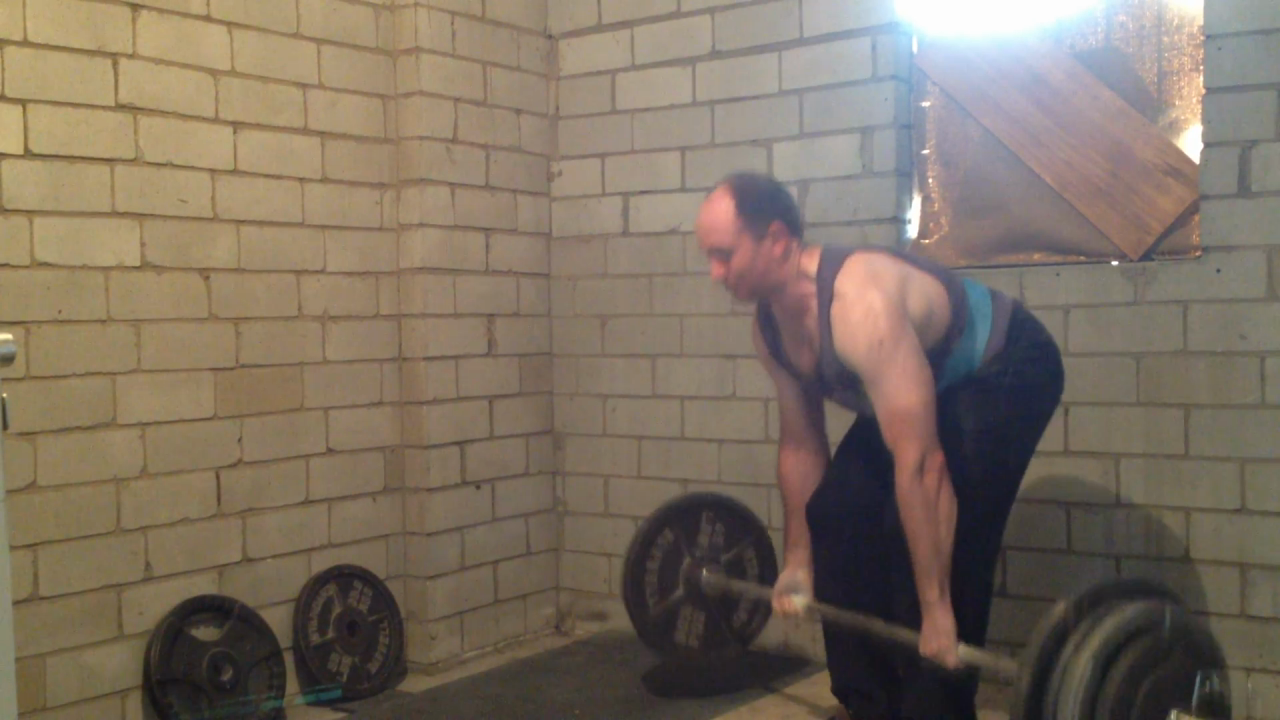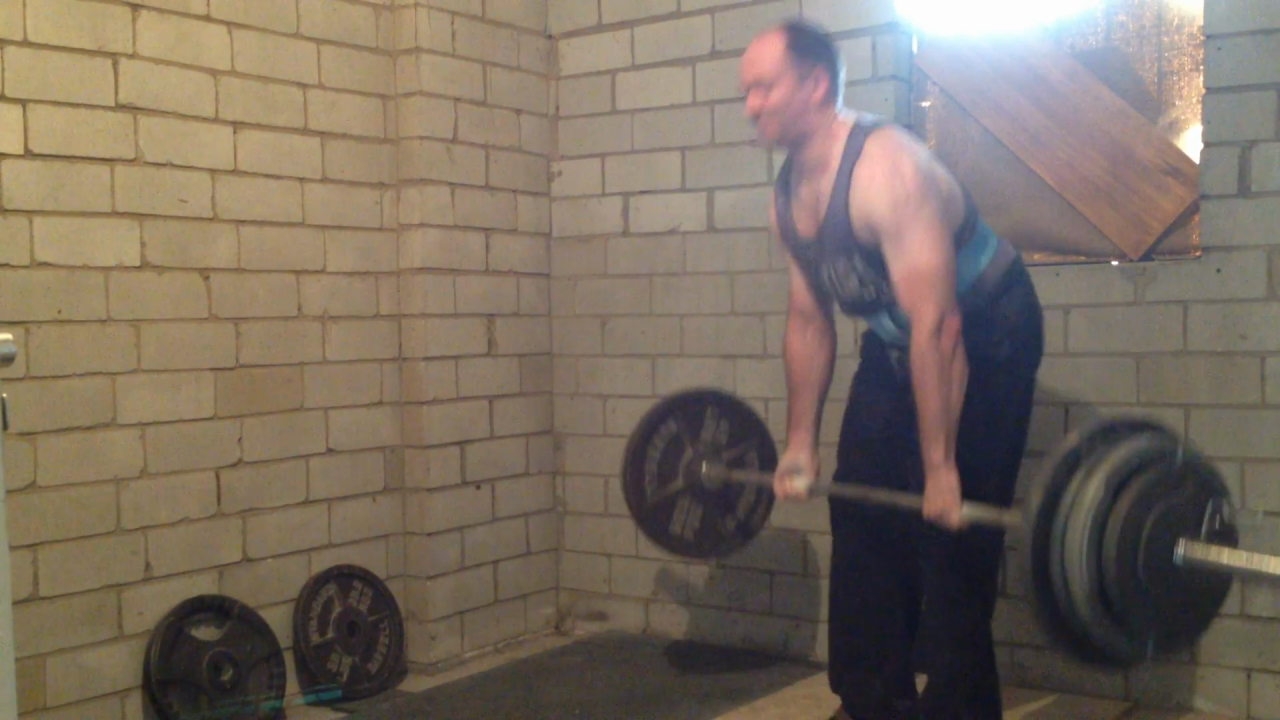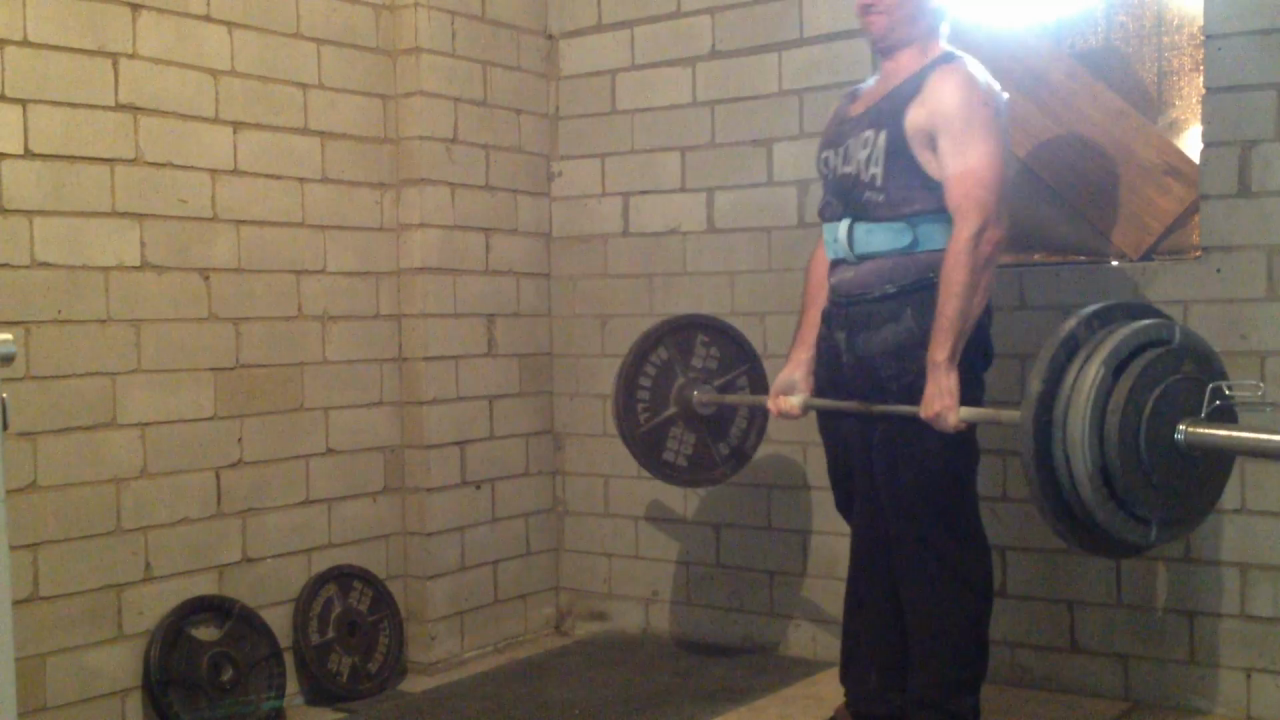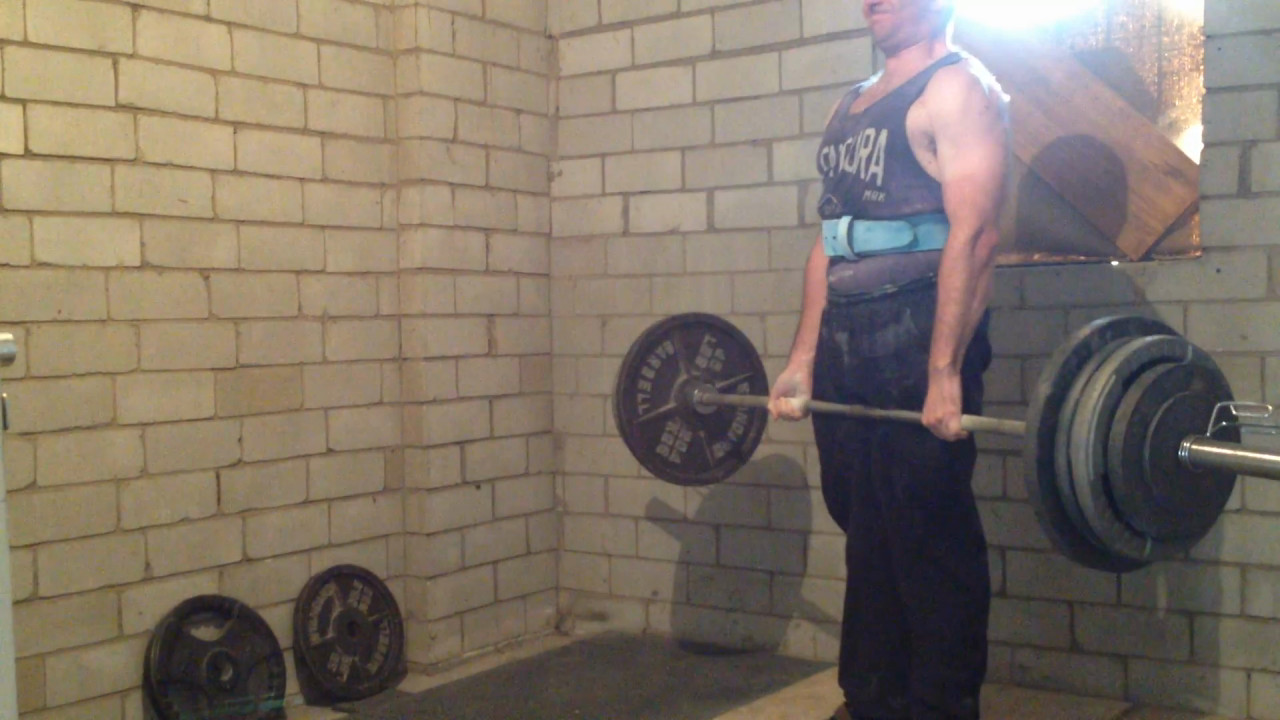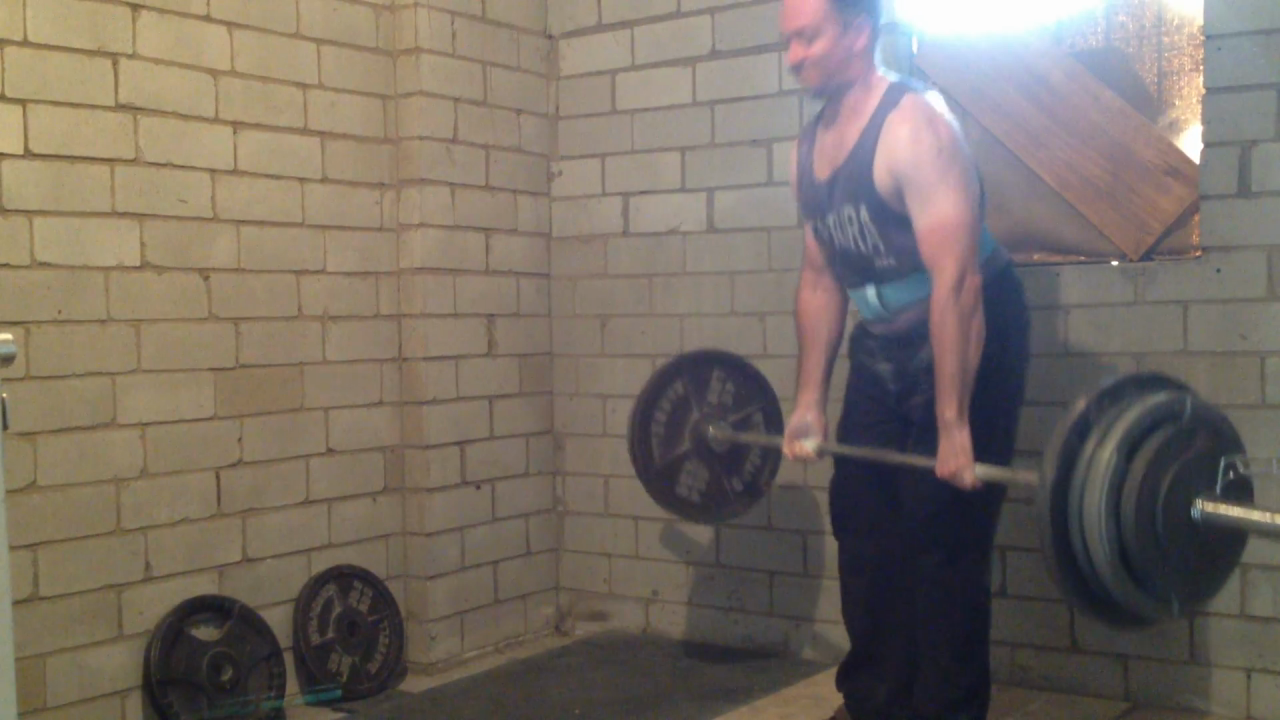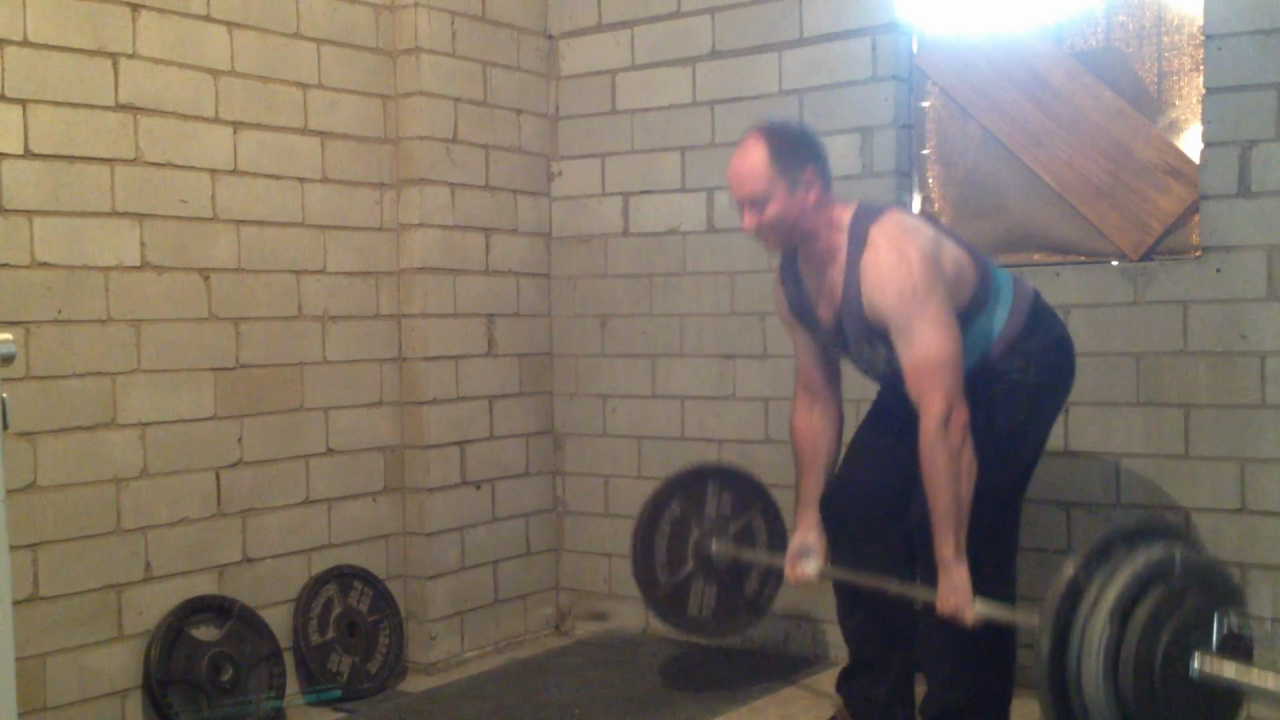
dt=0.5s
person 1, frame 1
left shoulder: (861, 306)
right shoulder: (771, 325)
left elbow: (920, 468)
right elbow: (799, 444)
left wrist: (936, 611)
right wrist: (797, 561)
left hip: (1007, 373)
right hip: (925, 379)
left knee: (928, 537)
right knee: (836, 518)
person 1, frame 2
left shoulder: (886, 170)
right shoulder: (789, 192)
left elbow: (937, 327)
right elbow: (808, 322)
left wrist: (941, 470)
right wrist: (799, 444)
left hip: (983, 335)
right hip: (896, 345)
left knee: (948, 532)
right knee: (862, 524)
person 1, frame 3
left shoulder: (955, 87)
right shoulder: (856, 100)
left elbow: (979, 228)
left wrist: (945, 367)
right wrist: (802, 357)
left hip: (918, 330)
right hip: (848, 337)
left knee: (931, 531)
right knee: (870, 526)
person 1, frame 4
left shoulder: (958, 89)
right shoulder: (852, 103)
left elbow: (973, 234)
left wrist: (946, 373)
right wrist: (802, 358)
left hip: (918, 333)
right hip: (846, 336)
left knee: (929, 531)
right knee: (864, 527)
person 1, frame 5
left shoulder: (915, 125)
right shoulder: (811, 144)
left elbow: (957, 279)
right elbow: (820, 279)
left wrist: (953, 425)
right wrist: (809, 399)
left hip: (962, 342)
right hip: (882, 349)
left knee: (941, 537)
right knee: (863, 528)
person 1, frame 6
left shoulder: (892, 259)
right shoulder: (793, 279)
left elbow: (944, 419)
right elbow: (815, 397)
left wrist: (952, 565)
right wrist: (809, 520)
left hip: (1017, 363)
right hip: (924, 371)
left knee: (959, 535)
right knee: (854, 512)
